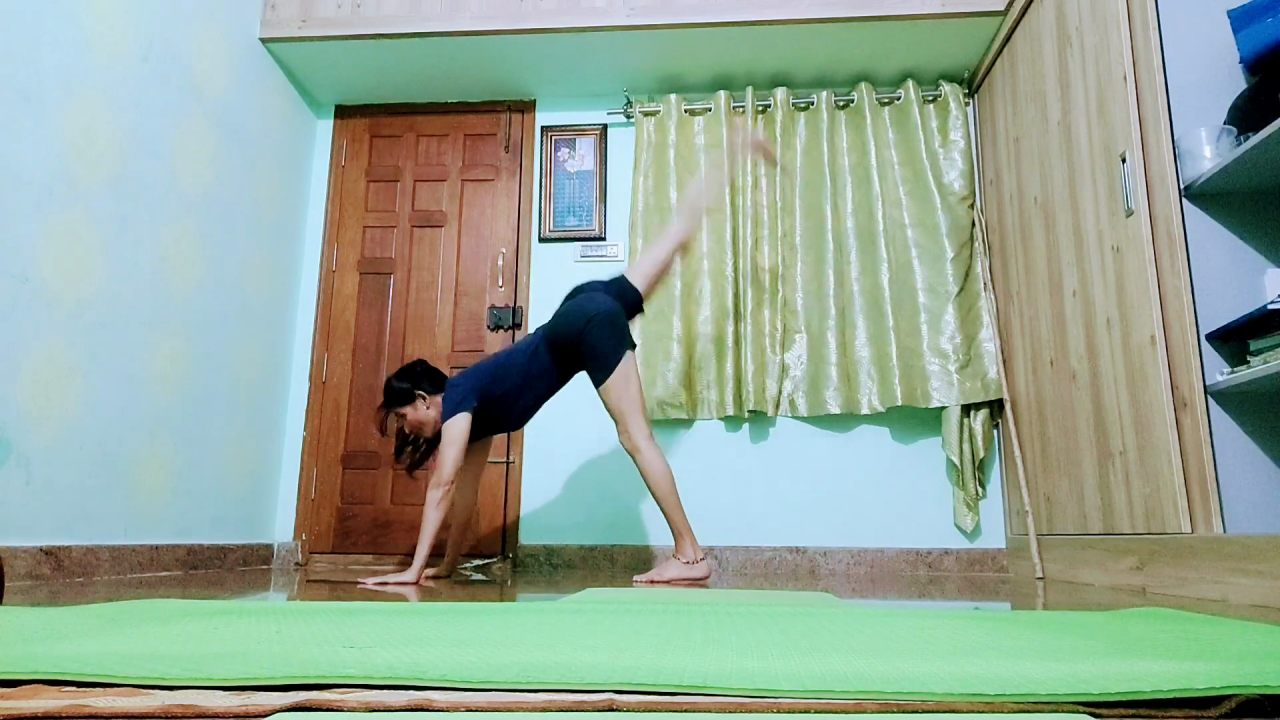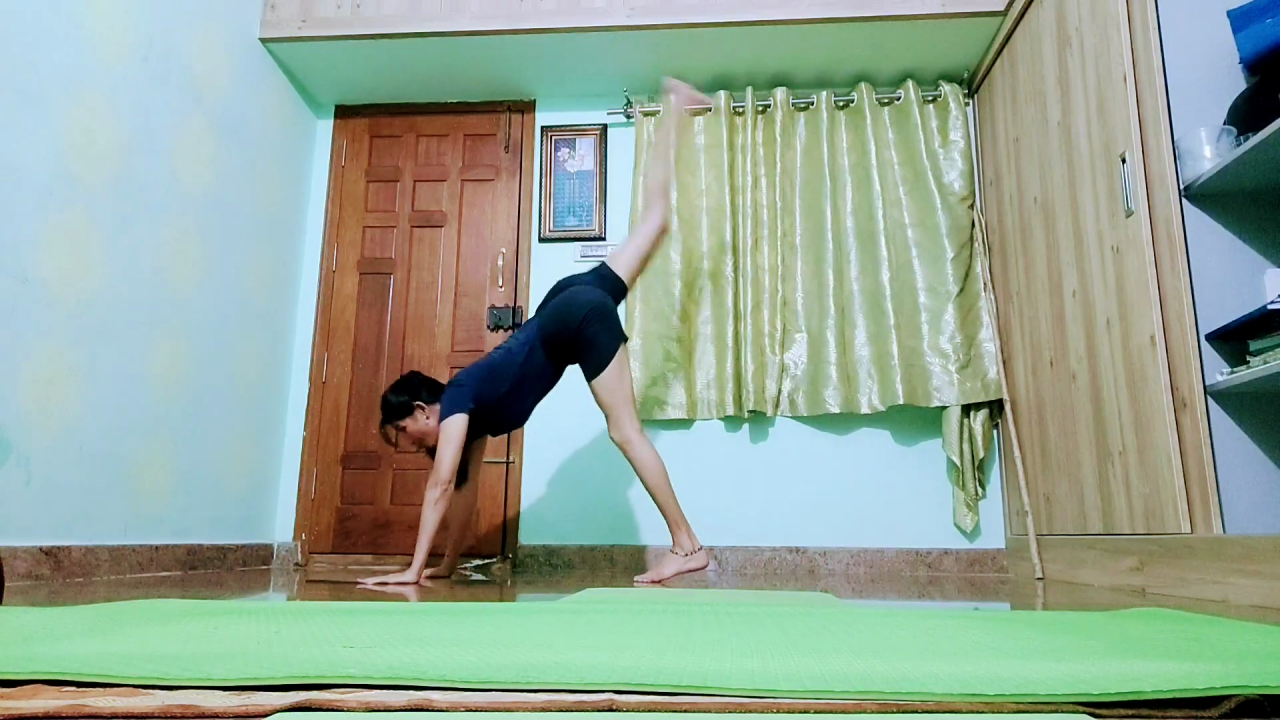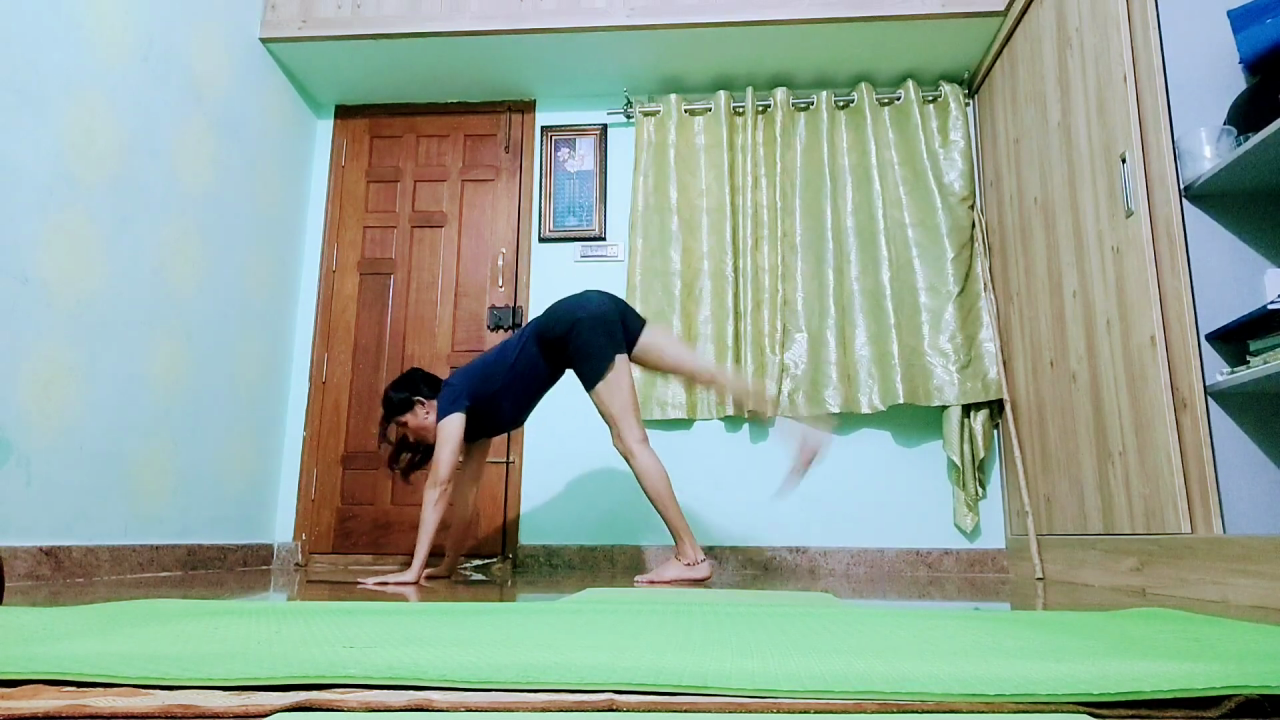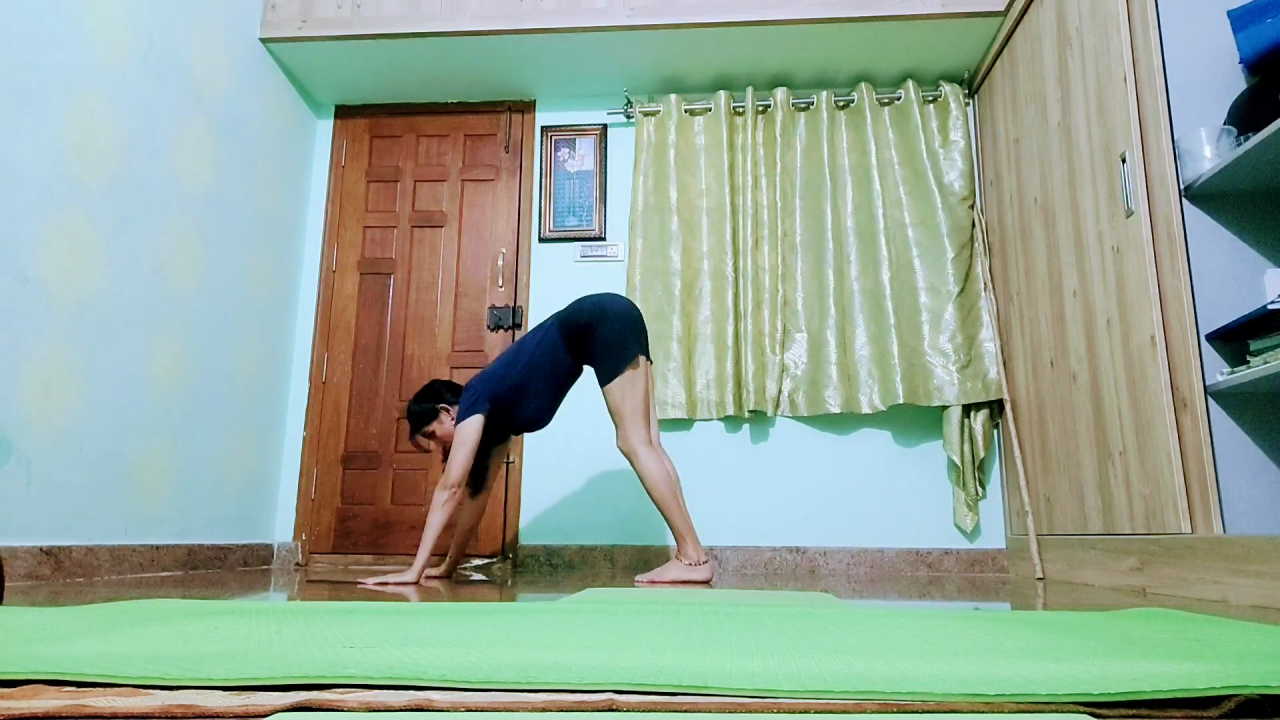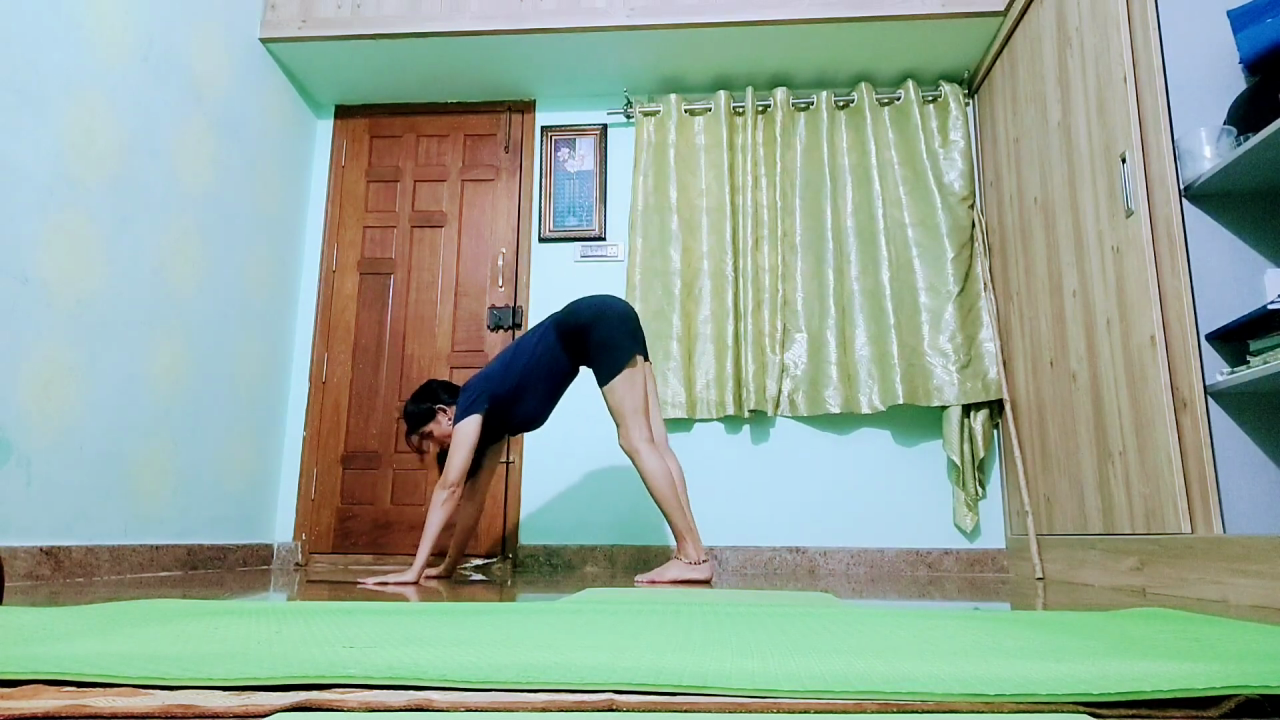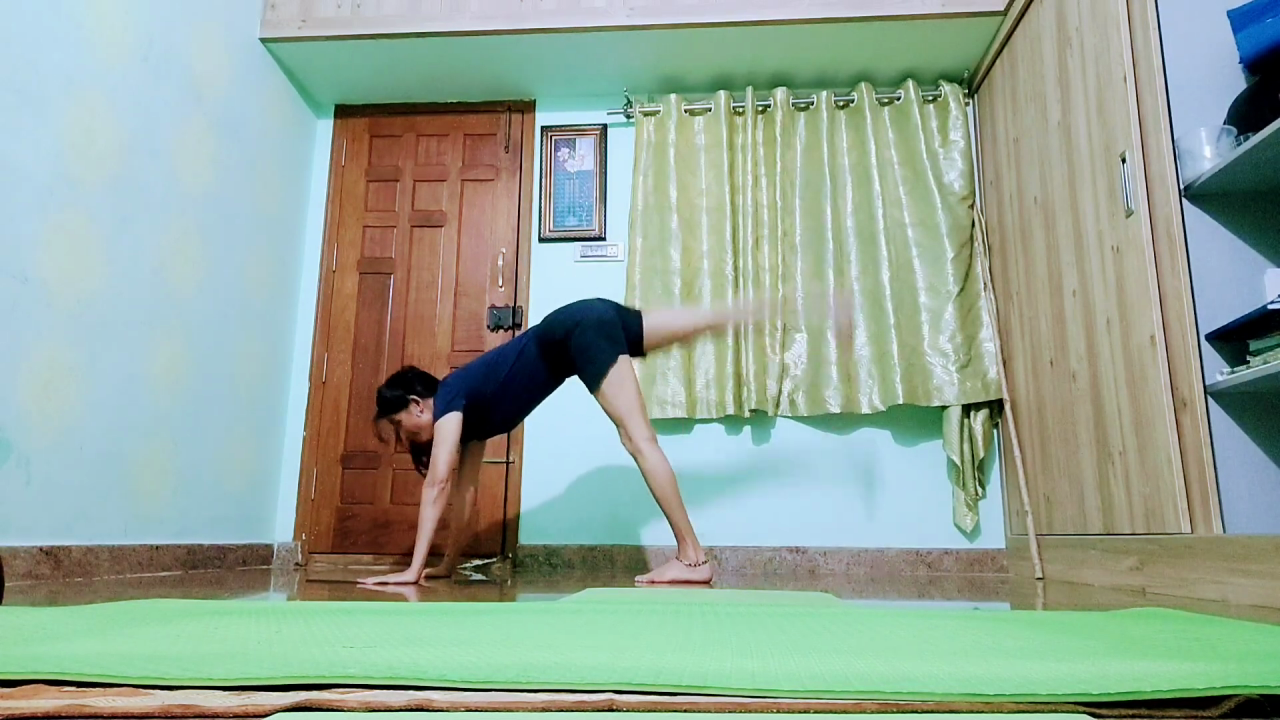
dt=0.3s
person 1, frame 1
left shoulder: (457, 401)
right shoulder: (472, 418)
left elbow: (442, 486)
right elbow: (467, 488)
left wrist: (415, 569)
right wrist: (448, 565)
left hip: (589, 326)
right hip: (591, 311)
left knee: (636, 440)
right knee: (676, 233)
left ankle: (689, 556)
person 1, frame 2
left shoulder: (458, 406)
right shoulder: (459, 407)
left elbow: (441, 486)
right elbow: (462, 483)
left wrist: (415, 569)
right wrist: (447, 562)
left hip: (579, 318)
right hip: (579, 305)
left knee: (626, 431)
right knee: (652, 223)
left ankle: (685, 547)
person 1, frame 3
left shoulder: (453, 402)
right shoulder: (479, 408)
left elbow: (440, 486)
right elbow: (468, 485)
left wrist: (414, 570)
right wrist: (449, 563)
left hip: (581, 321)
right hip: (590, 312)
left knee: (630, 441)
right knee: (706, 372)
left ankle: (690, 556)
right ankle: (799, 436)
person 1, frame 4
left shoulder: (474, 403)
right shoulder: (495, 413)
left elbow: (451, 489)
right elbow: (476, 491)
left wrist: (416, 569)
right wrist: (449, 565)
left hip: (603, 322)
right hip: (606, 323)
left knee: (636, 444)
right knee: (647, 444)
left ankle: (693, 557)
right ankle: (690, 553)
person 1, frame 5
left shoulder: (471, 403)
right shoulder: (491, 412)
left elbow: (449, 488)
right elbow: (472, 492)
left wrist: (415, 569)
right wrist: (448, 565)
left hip: (600, 323)
right hip: (603, 324)
left knee: (637, 441)
right knee: (654, 441)
left ankle: (693, 556)
right ankle: (692, 551)
person 1, frame 6
left shoulder: (447, 403)
right shoulder: (466, 414)
left elbow: (438, 484)
right elbow: (464, 489)
left wrist: (413, 569)
right wrist: (448, 562)
left hip: (579, 331)
right hip: (585, 327)
left knee: (638, 438)
right knee: (712, 320)
left ankle: (693, 557)
